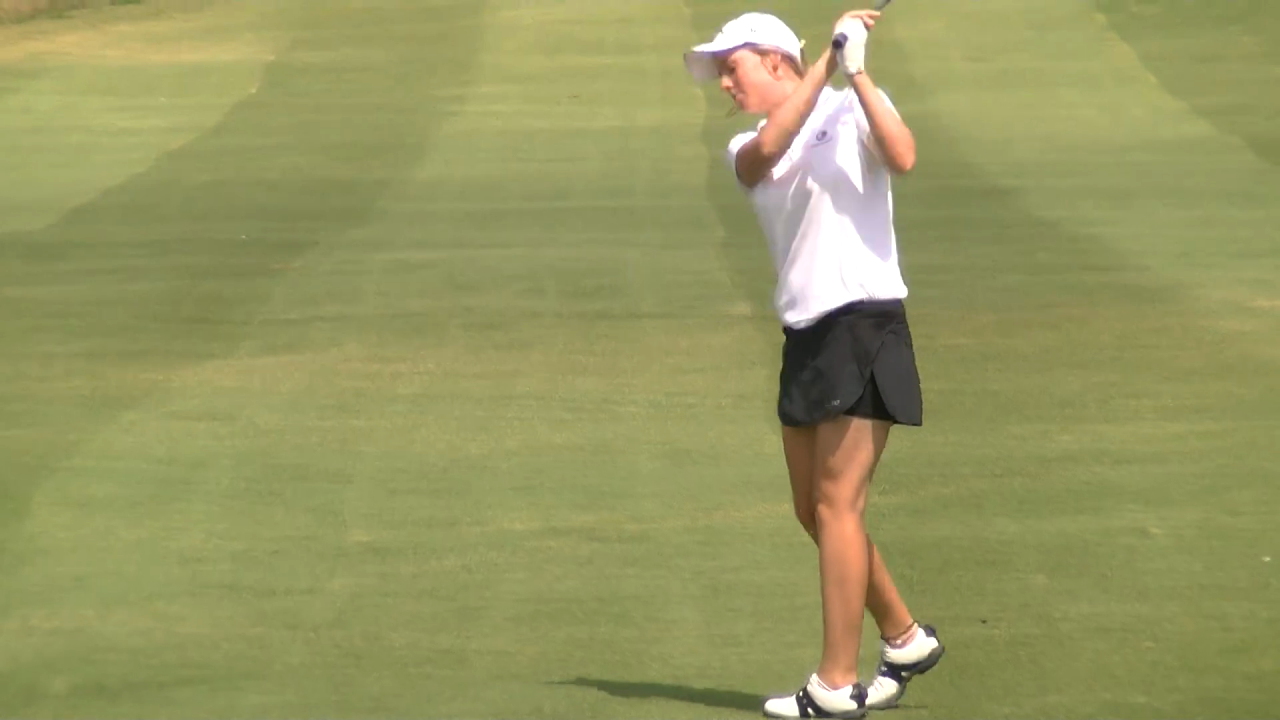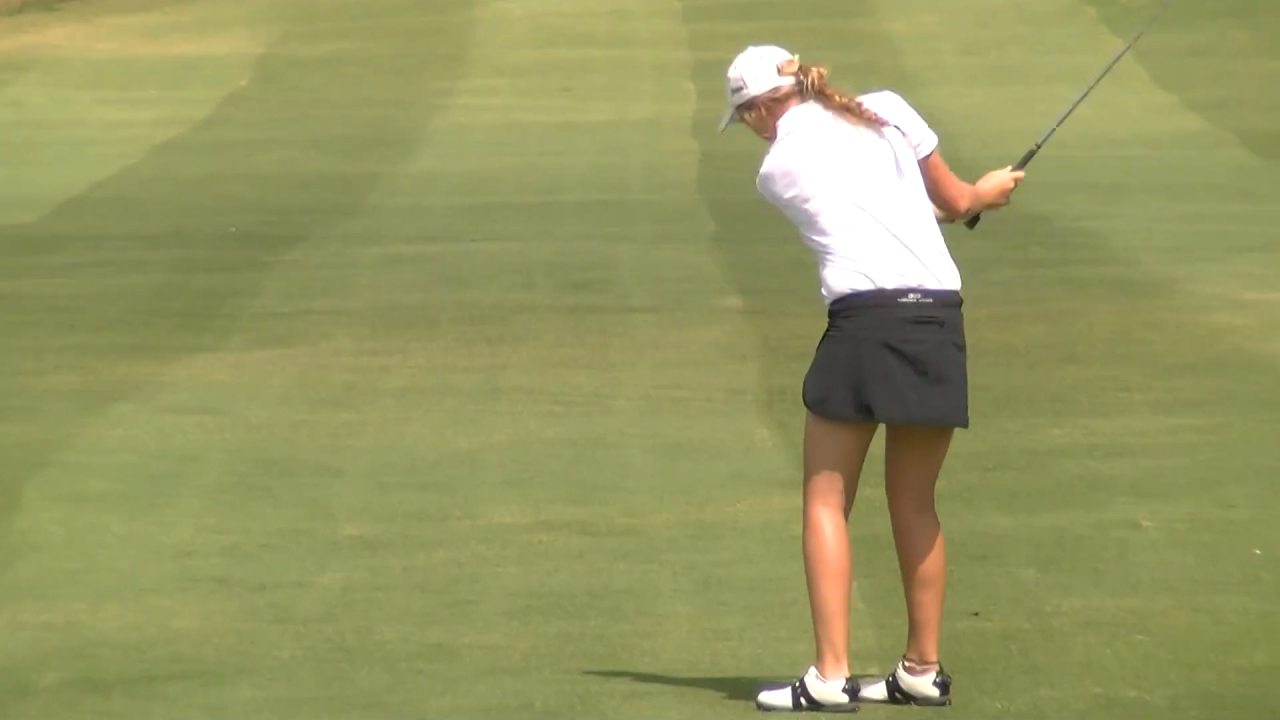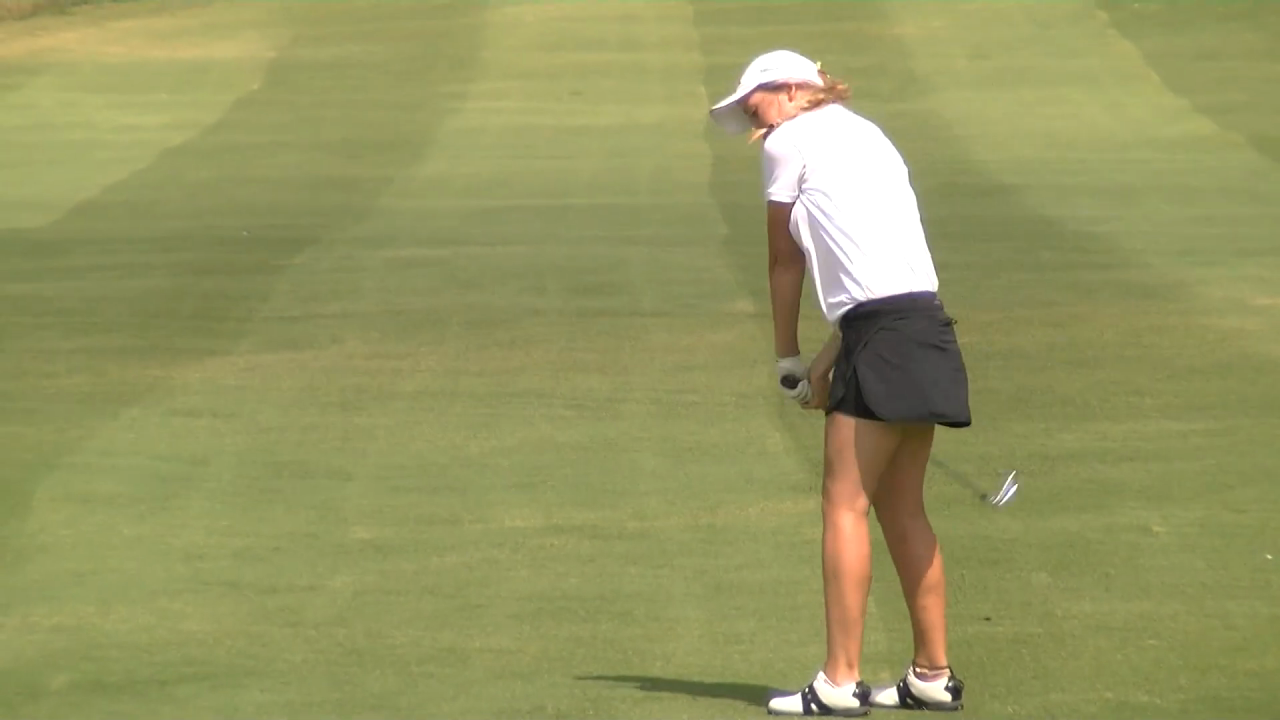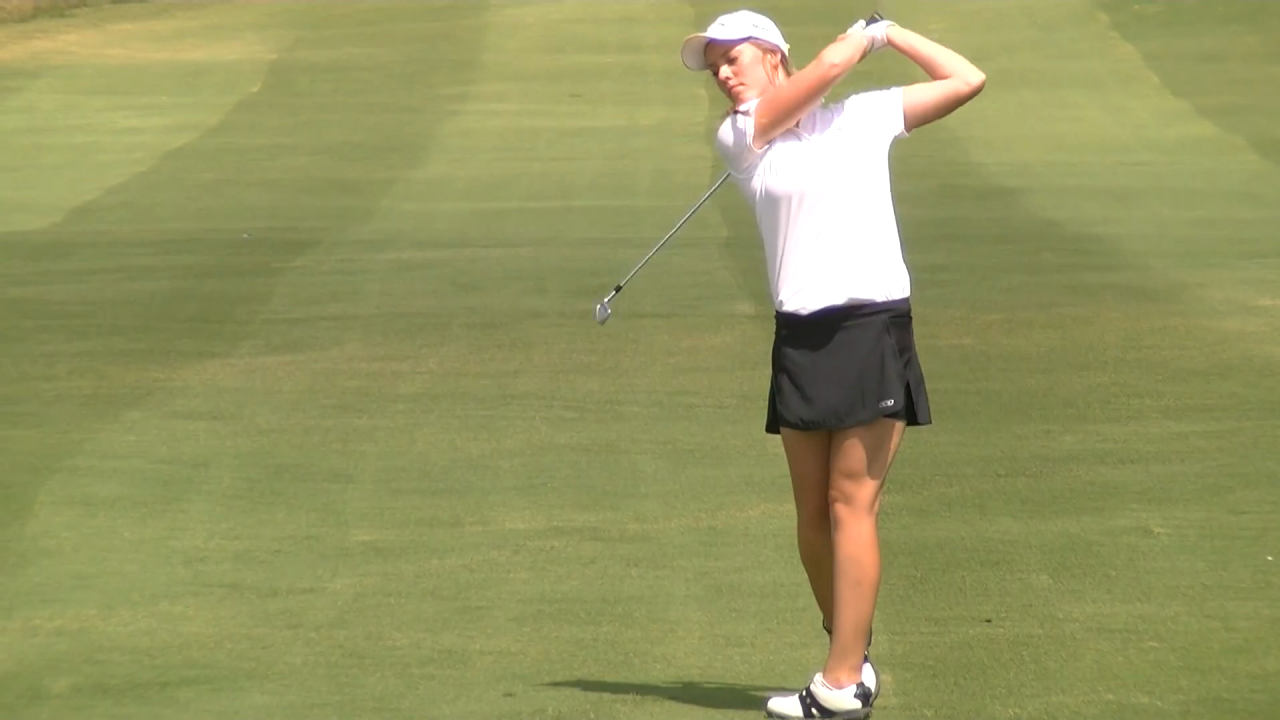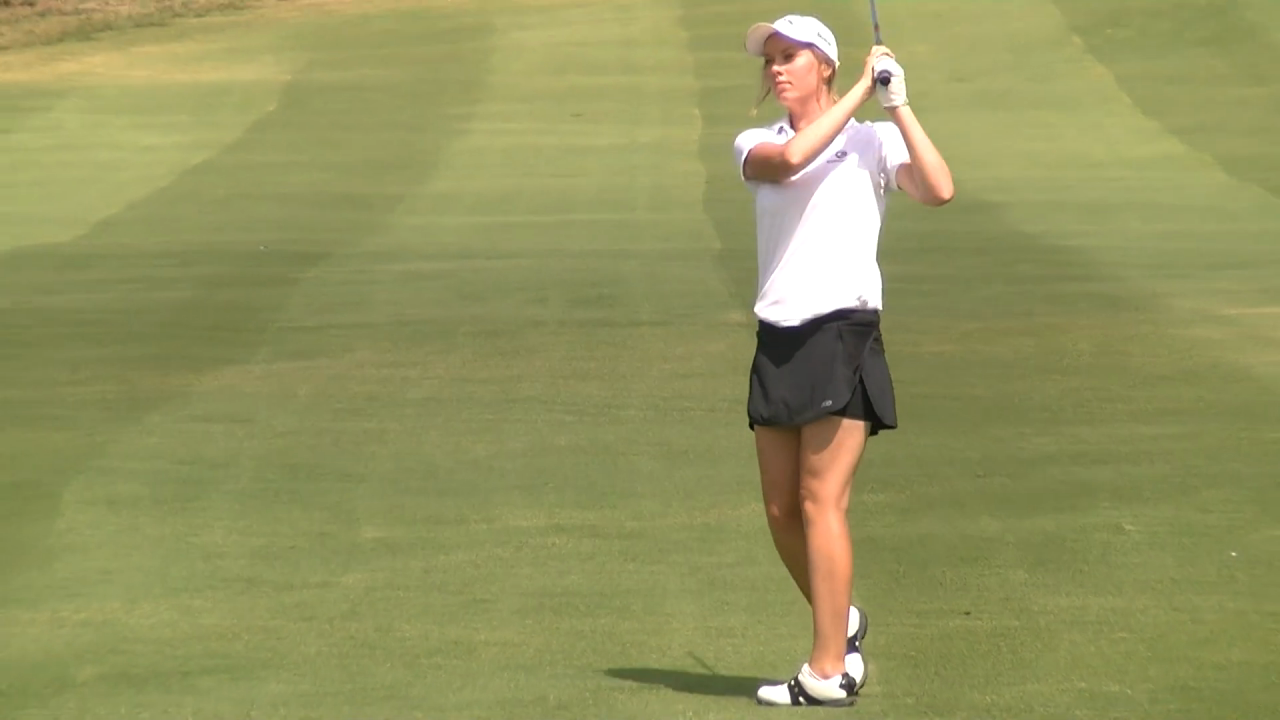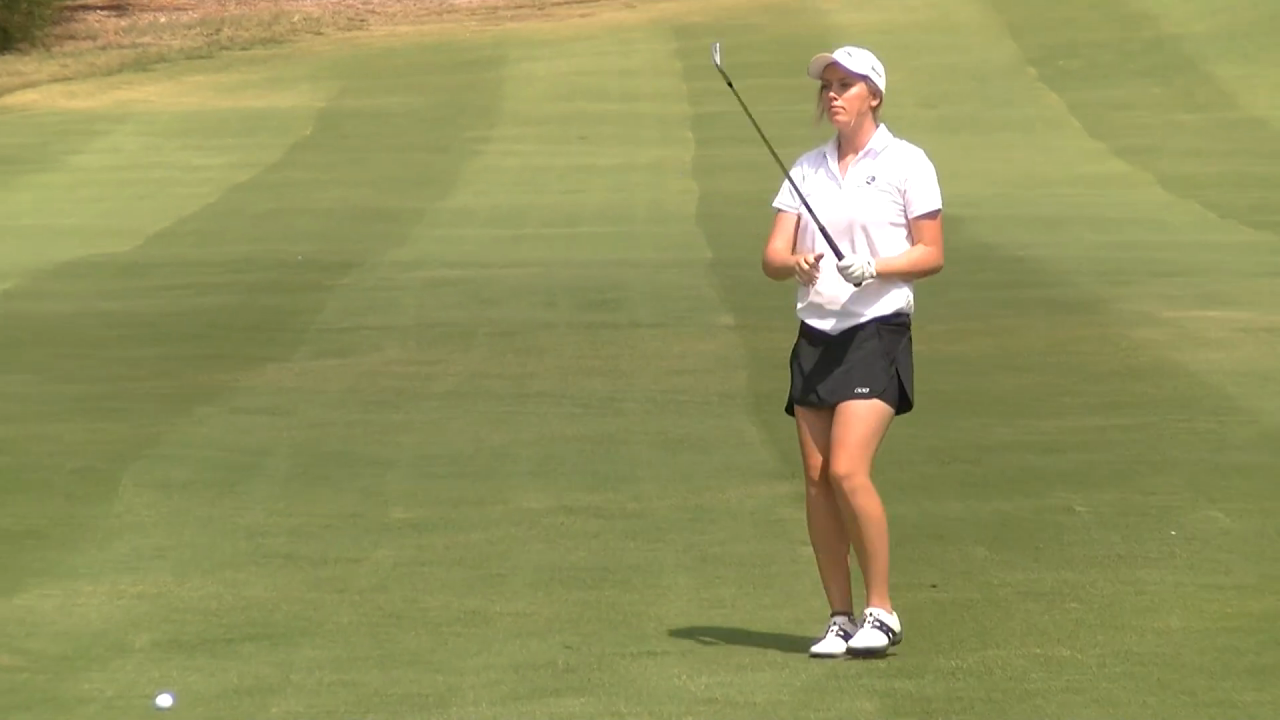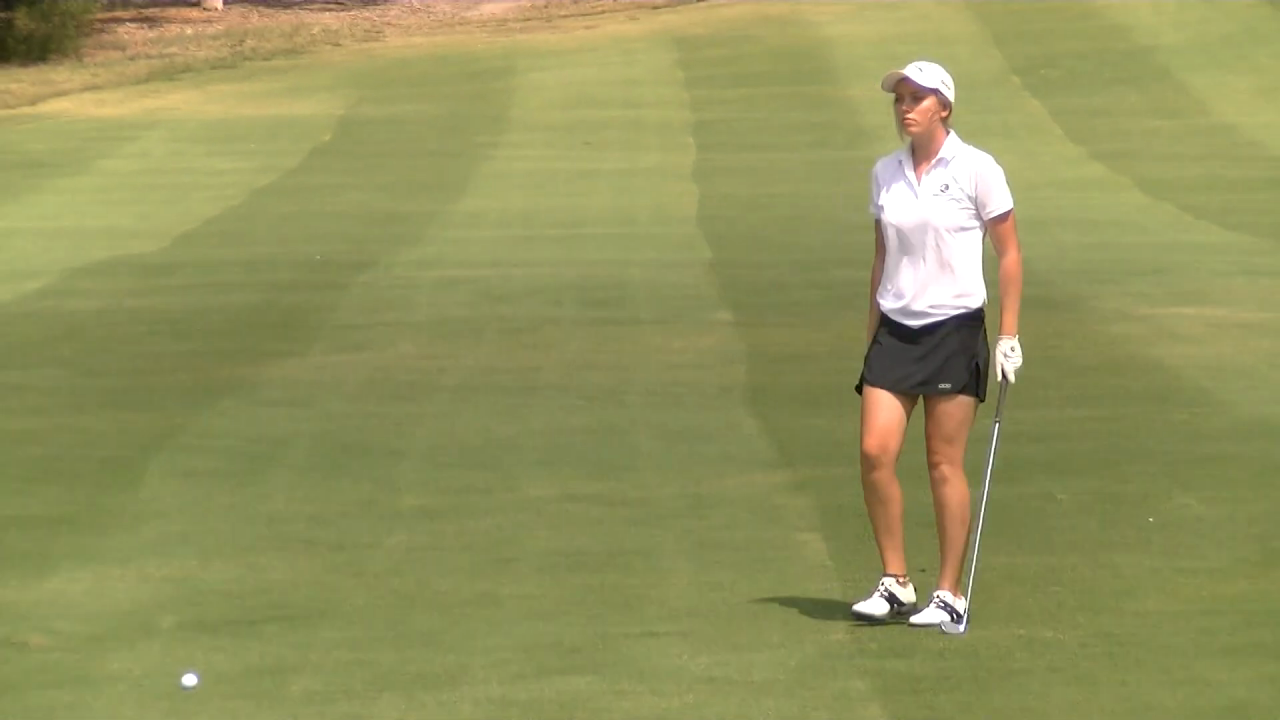
dt=0.7s
person 1, frame 1
left shoulder: (850, 103)
right shoulder: (752, 145)
left elbow: (902, 158)
right elbow: (764, 155)
left wrist: (856, 73)
right wrist: (824, 61)
left hip: (864, 327)
right hip: (808, 339)
left knee: (836, 505)
right knee: (818, 508)
right ankle: (905, 637)
person 1, frame 2
left shoulder: (775, 174)
right shoulder: (886, 108)
right elbow: (954, 202)
right wrist: (993, 187)
left hip: (865, 324)
right hip: (941, 318)
left knee: (824, 503)
right knee: (913, 504)
left ankle: (830, 677)
right ankle: (922, 669)
person 1, frame 3
left shoulder: (788, 146)
right shoulder: (869, 147)
left elbow: (786, 272)
left wrist: (788, 353)
right wrist: (829, 358)
left hip: (891, 333)
right hip: (917, 333)
left knee: (844, 506)
right knee: (899, 508)
person 1, frame 4
left shoulder: (866, 116)
right shoulder: (738, 137)
left elbow: (968, 79)
right elbow: (832, 63)
left wrist: (888, 30)
right wrist: (867, 32)
left hip: (875, 329)
right hip: (801, 339)
left knee: (852, 506)
right knee: (812, 514)
right ankle: (848, 643)
person 1, frame 5
left shoulder: (877, 139)
right shoulder: (754, 144)
left elbow: (940, 192)
right elbow: (789, 162)
left wrist: (897, 103)
right wrist: (855, 96)
left hip: (844, 336)
right hip: (776, 342)
left knee: (821, 504)
right knee: (780, 511)
left ankle: (828, 673)
right ankle: (839, 622)
person 1, frame 6
left shoulder: (907, 162)
right shoulder: (806, 169)
left elbow: (932, 255)
right elbow: (772, 256)
left wrist: (873, 264)
right wrist: (796, 264)
left hip: (877, 334)
right hip: (815, 340)
left knee: (847, 472)
right knee: (817, 482)
left ankle: (880, 611)
right ankle: (842, 618)
person 1, frame 7
left shoulder: (977, 169)
right shoulder: (885, 172)
left elbow: (1009, 255)
left wrist: (1009, 334)
right wrist: (870, 330)
left hip: (955, 330)
right hip: (895, 331)
left knee: (943, 464)
right knee: (874, 453)
left ankle: (949, 592)
right ankle: (894, 581)
